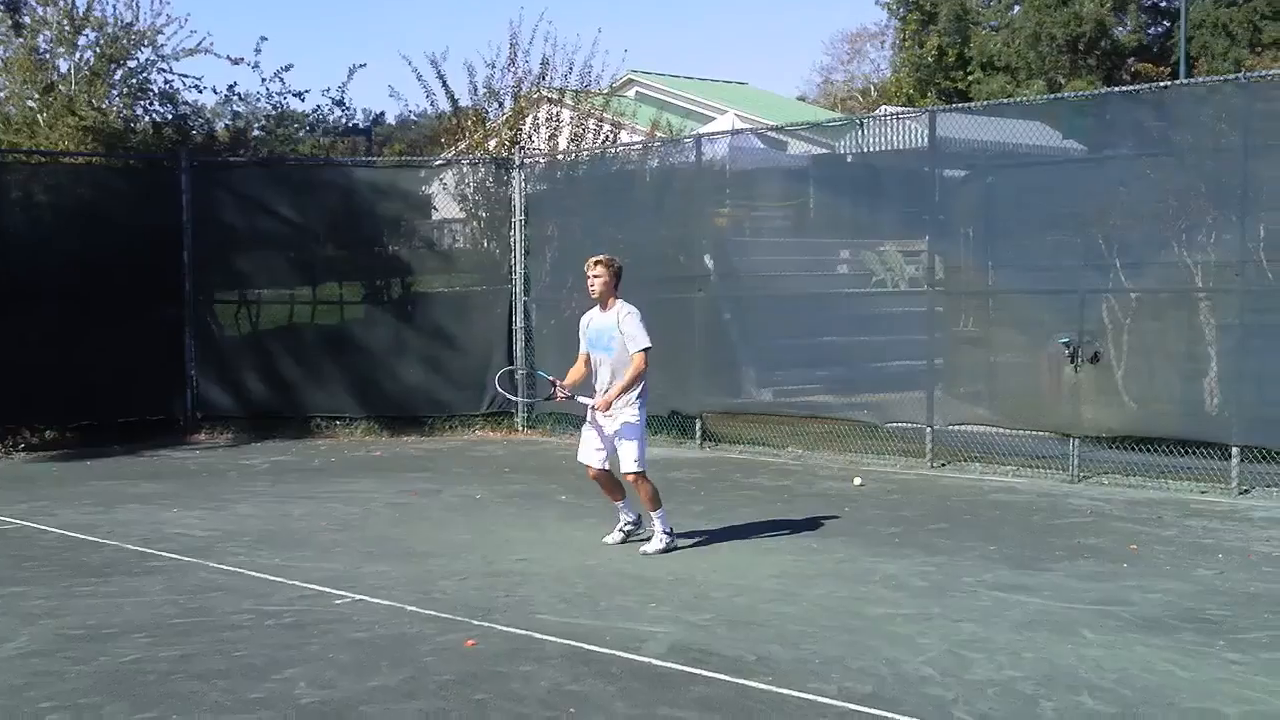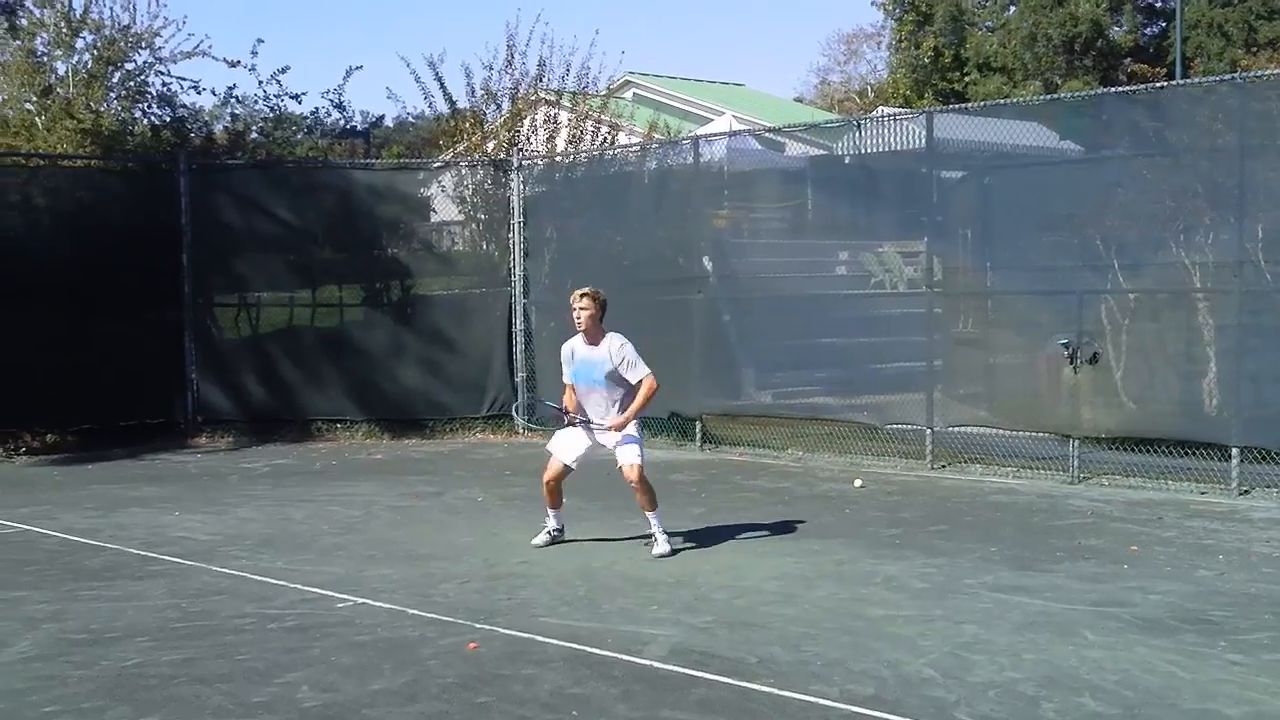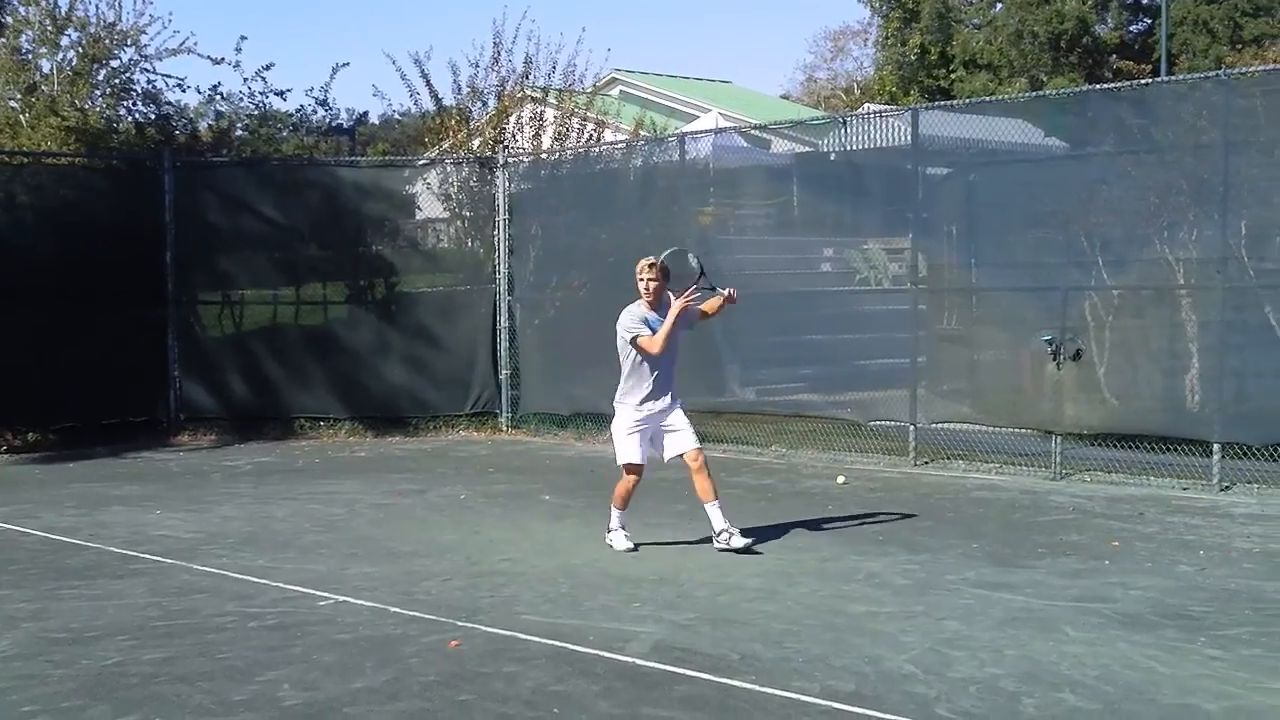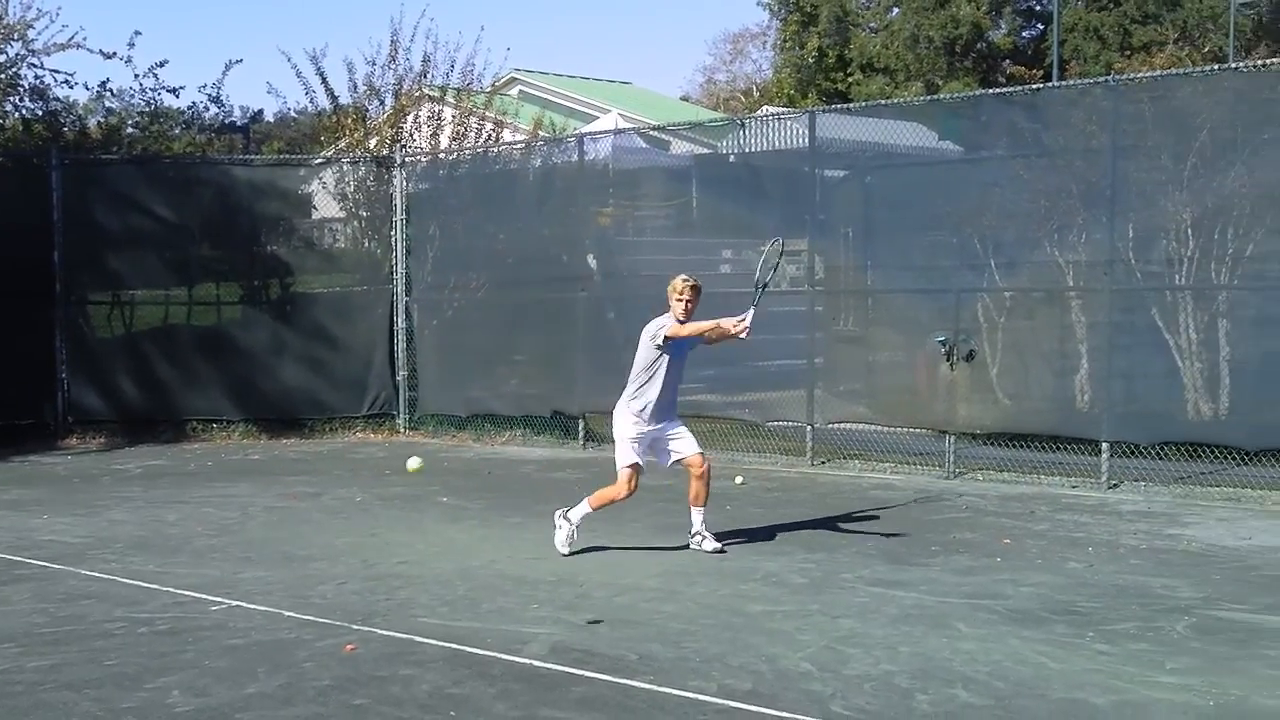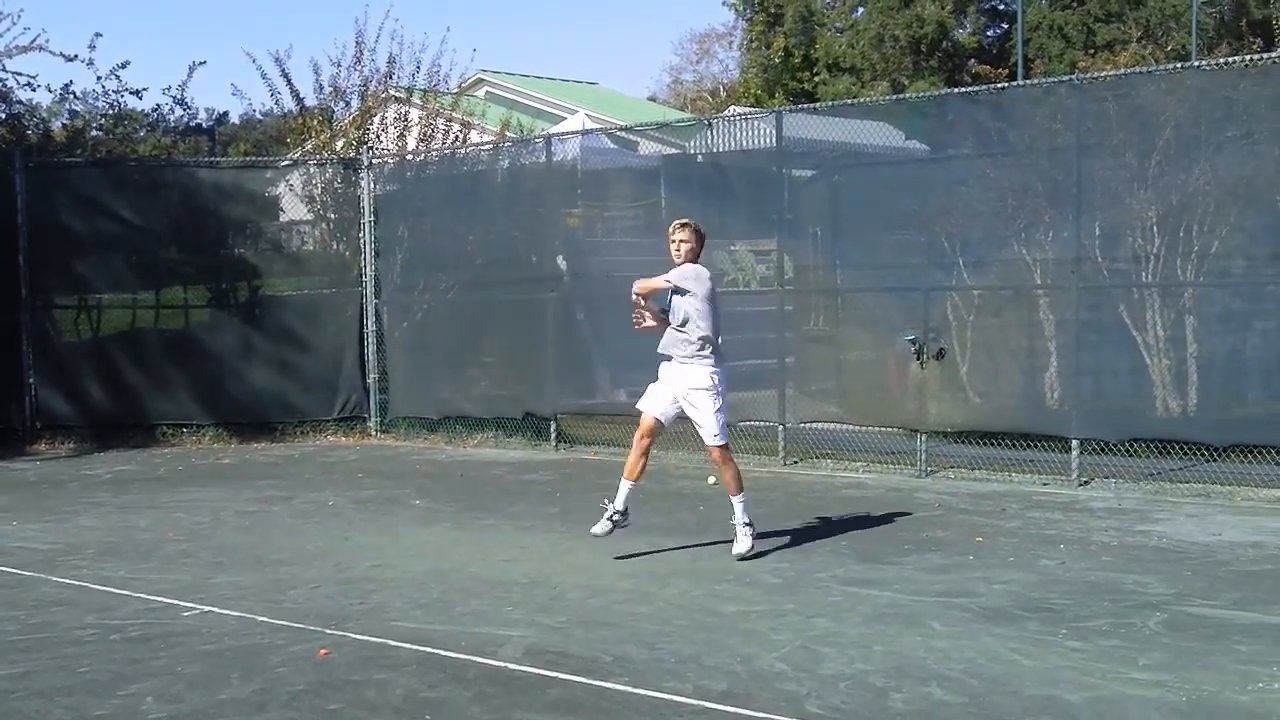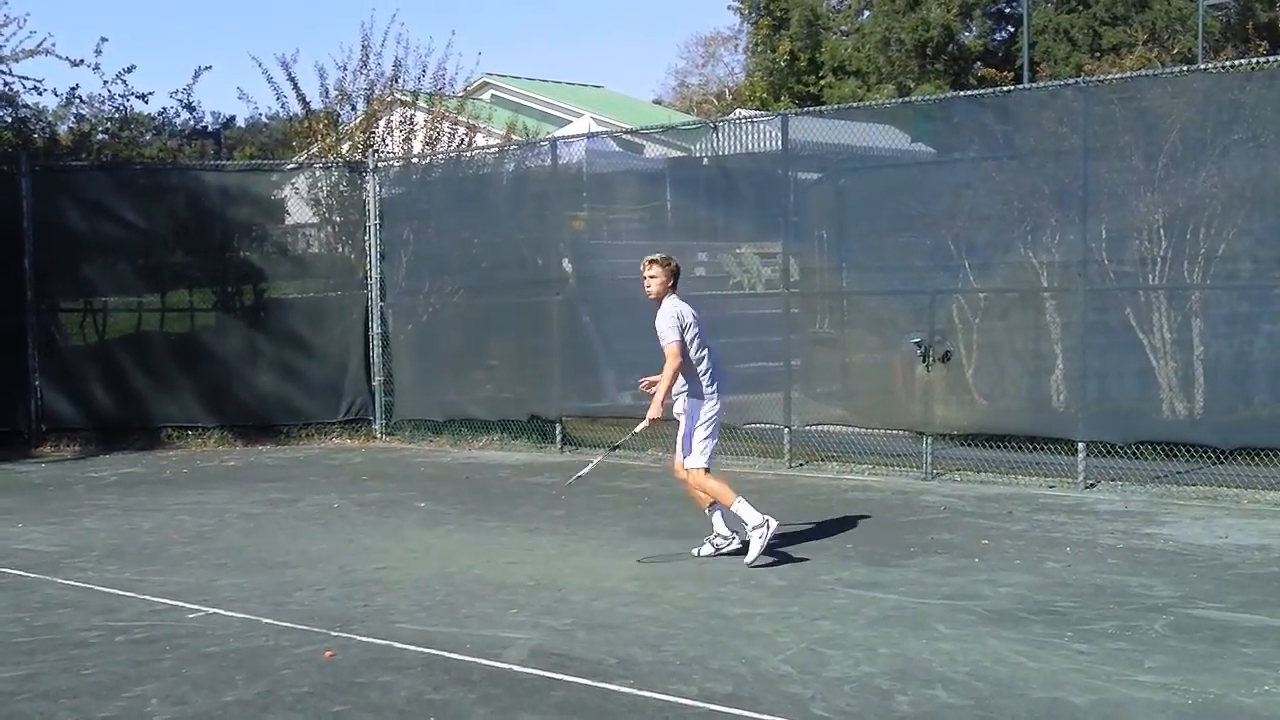
dt=0.5s
person 1, frame 1
left shoulder: (628, 315)
right shoulder: (587, 319)
left elbow: (640, 363)
right elbow: (583, 363)
left wrist: (612, 395)
right wrist: (566, 384)
left hip: (627, 408)
right hip: (601, 407)
left knee: (634, 475)
right knee: (595, 471)
left ankle: (663, 531)
right ankle: (630, 520)
person 1, frame 2
left shoulder: (619, 348)
right shoulder: (570, 349)
left elbow: (649, 385)
right elbow: (570, 391)
left wrist: (627, 416)
right wrist: (570, 413)
left hip: (620, 426)
right hip: (585, 425)
left knee: (635, 476)
right knee: (550, 478)
left ankle: (658, 533)
right ankle: (555, 527)
person 1, frame 3
left shoulder: (675, 310)
right shoulder: (630, 316)
left elbow: (705, 311)
right elbow: (656, 348)
left wrist: (724, 299)
right wrist: (674, 313)
left hip: (667, 406)
right hip: (633, 408)
left knee: (697, 462)
right knee: (632, 477)
left ankle: (721, 530)
right ankle: (614, 529)
person 1, frame 4
left shoulder: (688, 332)
right shoulder: (663, 326)
left elbow: (705, 336)
right elbow: (682, 331)
left wrist: (729, 331)
right wrist: (720, 323)
left hip: (666, 419)
right hip: (633, 417)
left knee: (700, 467)
right knee: (625, 487)
left ankle: (696, 531)
right ankle: (568, 519)
person 1, frame 5
left shoulder: (696, 273)
right shoulder: (675, 284)
left elbow: (640, 288)
left wrist: (640, 295)
right wrist: (656, 318)
left hip: (701, 375)
right hip: (671, 371)
left knee: (718, 453)
right knee: (643, 434)
left ankle: (744, 524)
right ankle: (619, 509)
person 1, frame 6
left shoulder: (666, 314)
right shoulder: (682, 310)
left elbow: (674, 361)
left wrist: (659, 400)
right wrist: (662, 380)
left hip: (697, 402)
right hip: (701, 399)
left knee: (696, 475)
right knee: (681, 469)
left ankle: (759, 522)
right ankle: (722, 535)
